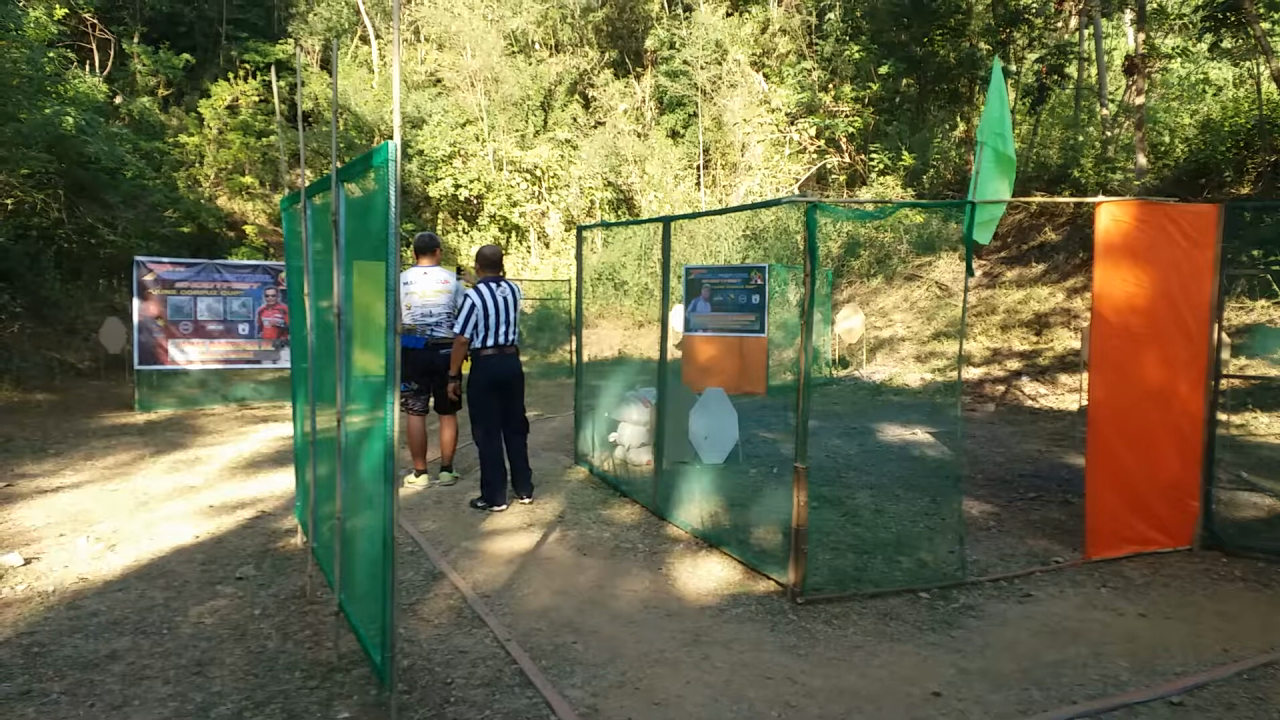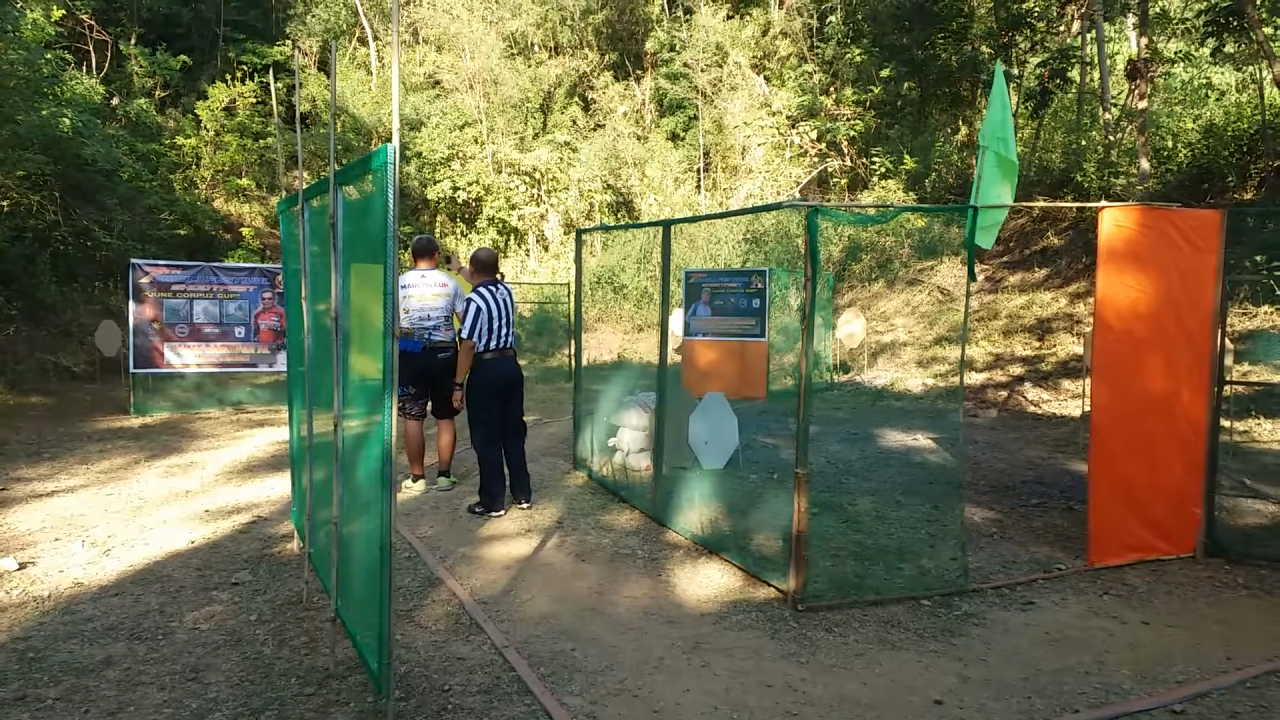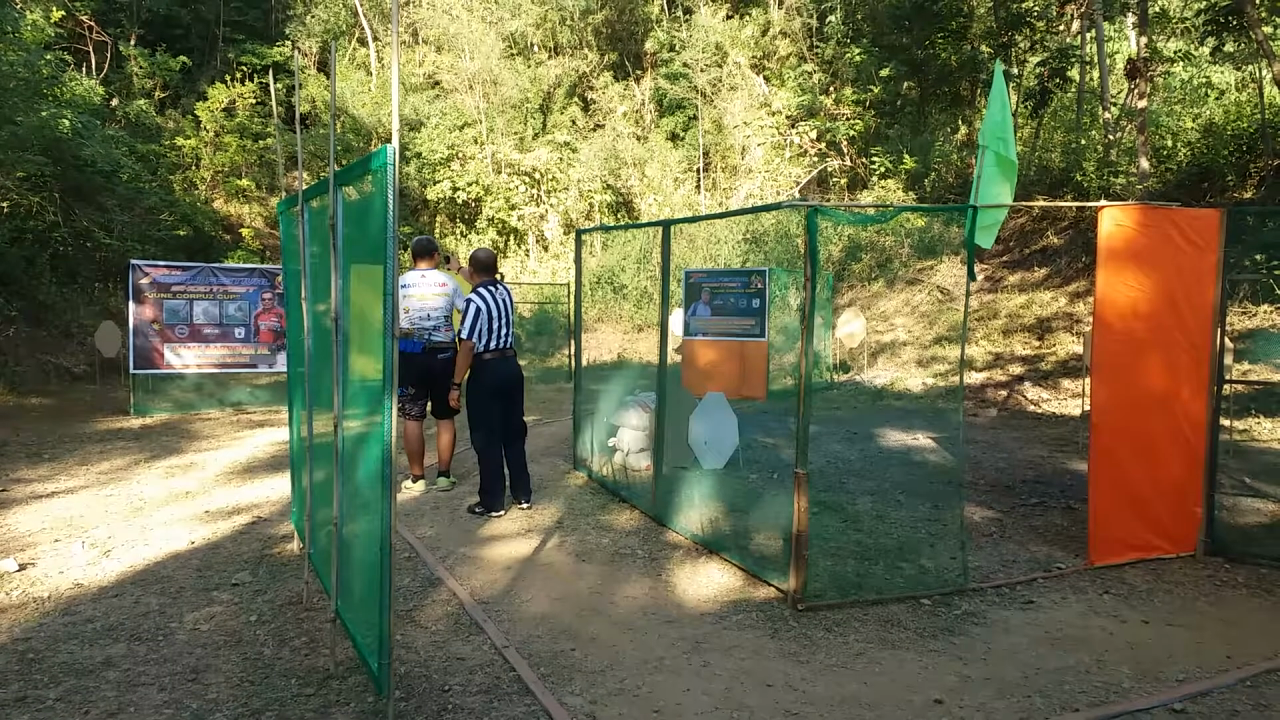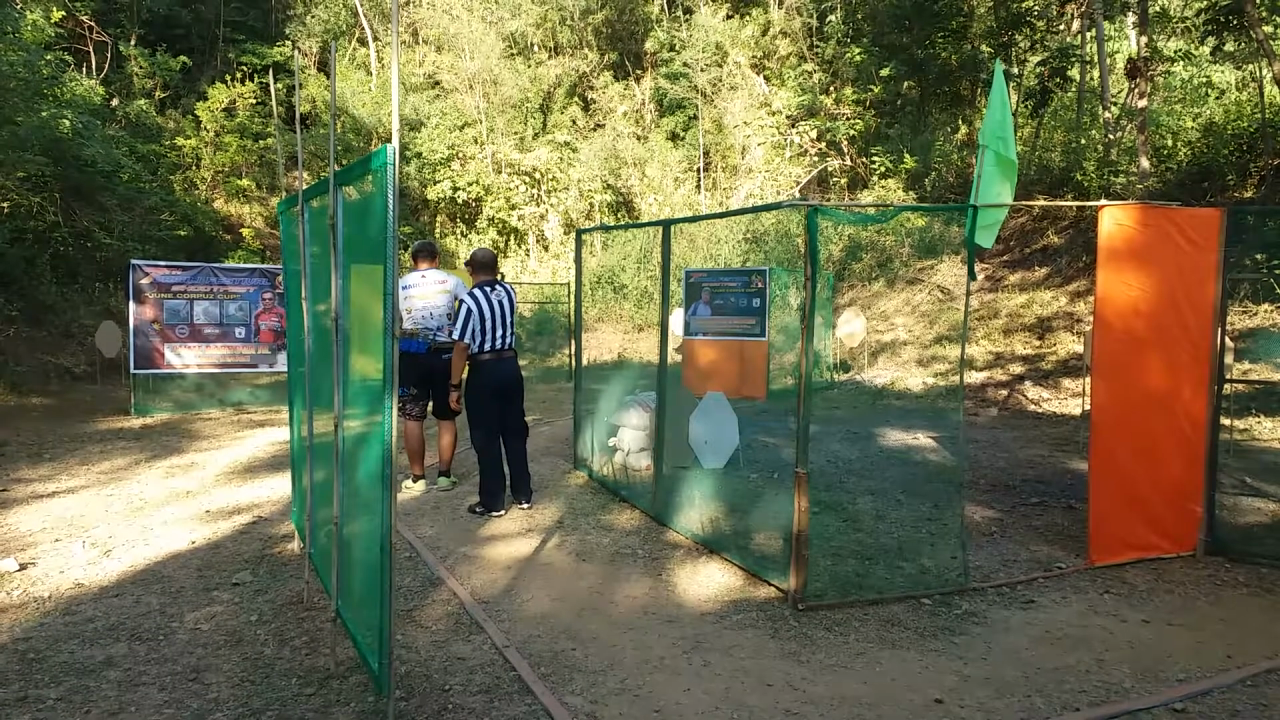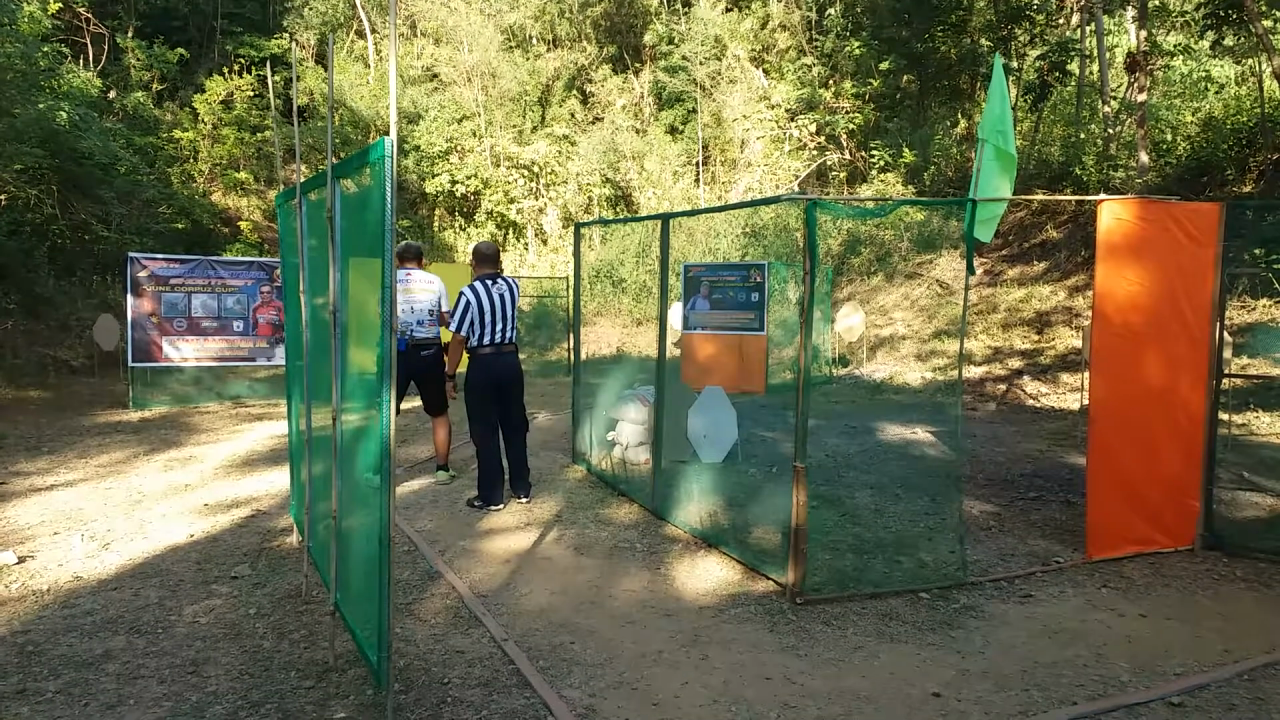
dt=0.5s
person 1, frame 1
left shoulder: (473, 296)
right shoulder: (514, 290)
left elbow: (462, 340)
left wrist: (453, 376)
left hip: (486, 367)
right hip: (512, 363)
left knee: (488, 433)
right knee: (516, 428)
left ankle: (495, 497)
right ankle: (524, 489)
person 1, frame 2
left shoulder: (475, 300)
right shoulder: (506, 291)
left elbow: (468, 345)
left wrist: (459, 385)
left hip: (486, 371)
right hip: (510, 366)
left knee: (486, 438)
right knee: (513, 432)
left ankle: (493, 502)
right ankle: (522, 494)
person 1, frame 3
left shoulder: (474, 300)
right shoulder: (505, 291)
left elbow: (468, 345)
left wrist: (456, 384)
left hip: (486, 372)
right hip: (511, 366)
left knee: (487, 438)
right knee: (514, 432)
left ankle: (493, 502)
right ankle: (522, 494)
person 1, frame 4
left shoulder: (469, 300)
right shoulder: (508, 291)
left elbow: (462, 347)
left wrist: (454, 386)
right wrist: (491, 276)
left hip: (484, 372)
right hip: (510, 366)
left knee: (486, 438)
right knee: (515, 432)
left ankle: (493, 502)
right ankle: (523, 494)
person 1, frame 5
left shoulder: (469, 293)
right shoulder: (512, 286)
left elbow: (459, 338)
left wrist: (450, 375)
right wrist: (494, 273)
left hip: (483, 366)
right hip: (510, 361)
left knee: (485, 433)
right knee: (515, 426)
left ankle: (491, 496)
right ankle: (522, 489)
person 2, frame 1
left shoulder: (402, 280)
right shoulder: (452, 279)
left hip: (414, 351)
right hip: (446, 350)
left knee: (416, 413)
right knee: (448, 413)
left ankle: (420, 472)
right ankle: (447, 470)
person 2, frame 2
left shoulder: (400, 283)
right shoulder: (450, 283)
left hip: (411, 355)
right hip: (444, 354)
left knee: (413, 418)
right knee: (445, 417)
left ankle: (417, 478)
right ankle: (444, 475)
person 2, frame 3
left shoulder: (400, 283)
right shoulder: (449, 282)
left hip: (410, 355)
right hip: (443, 354)
left knee: (412, 418)
right knee: (445, 417)
left ankle: (417, 478)
right ankle: (444, 476)
person 2, frame 4
left shoulder: (401, 285)
right shoulder: (450, 280)
left hip: (413, 356)
right hip: (445, 354)
left knee: (413, 419)
right knee: (446, 418)
left ankle: (417, 478)
right ankle: (444, 475)
person 2, frame 5
right shoulder: (435, 282)
right elbow: (445, 319)
left hip: (397, 352)
right hip: (428, 352)
right knee: (439, 414)
right ankle: (443, 469)
